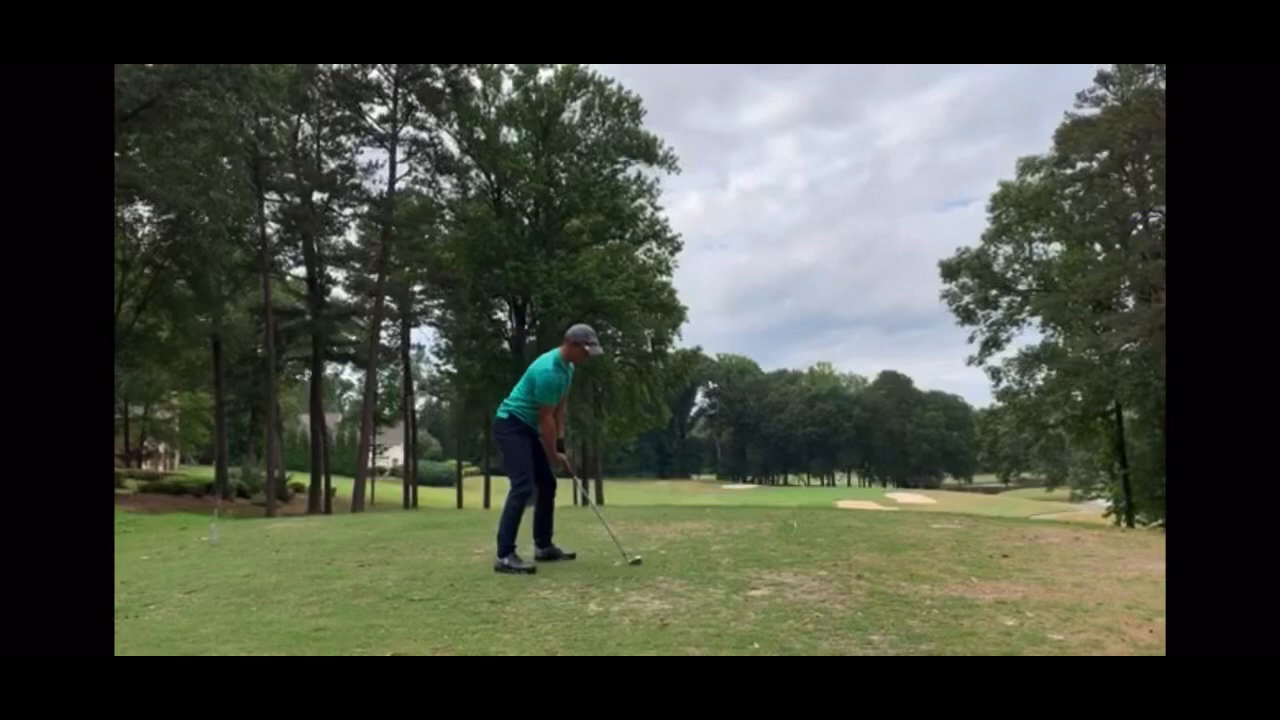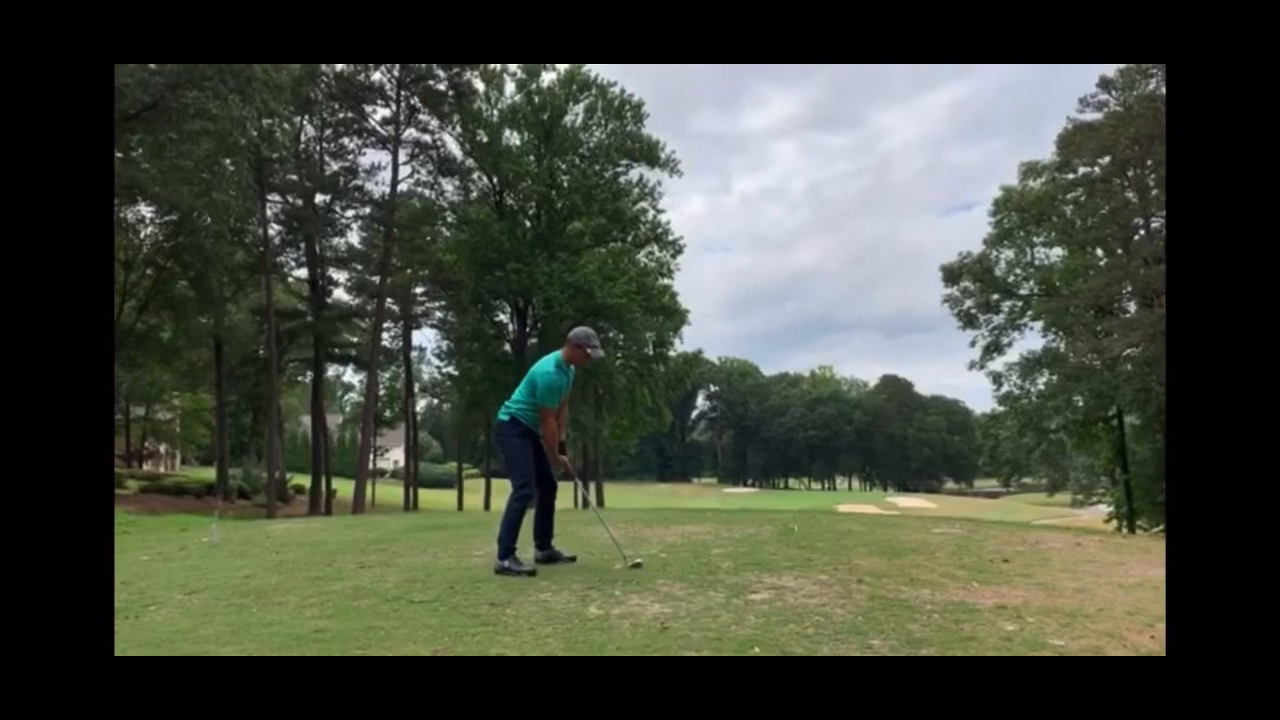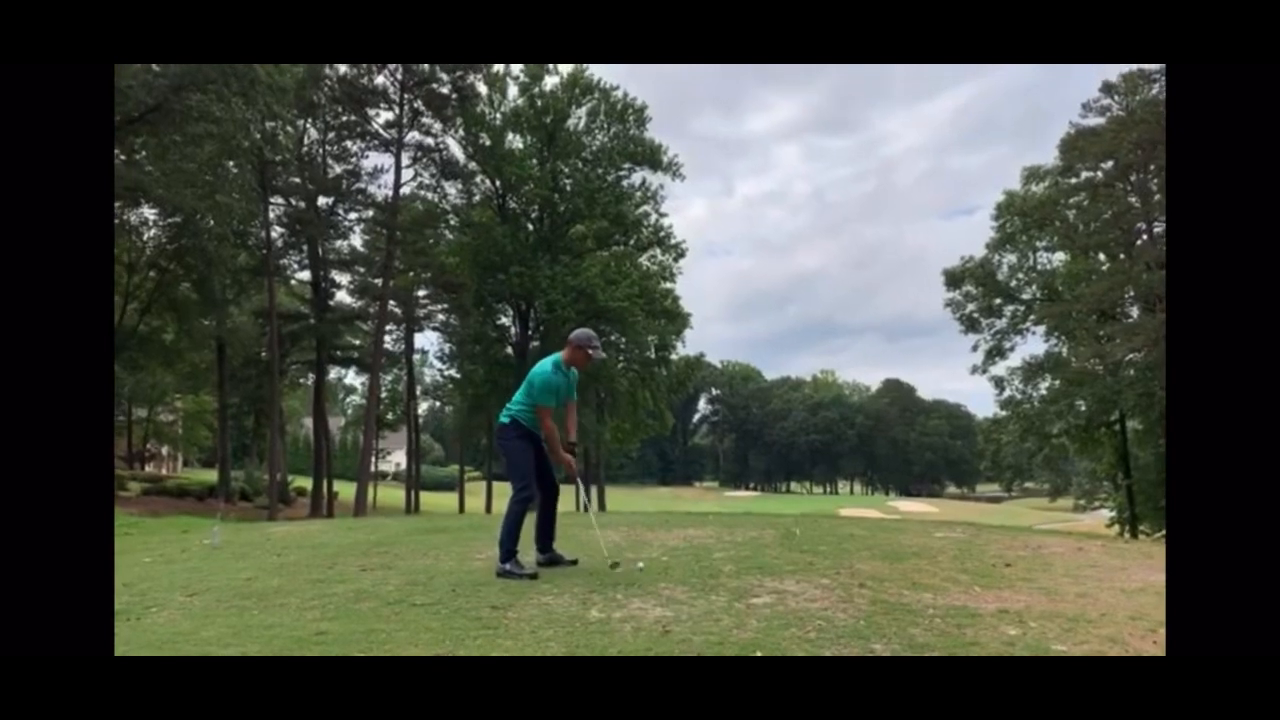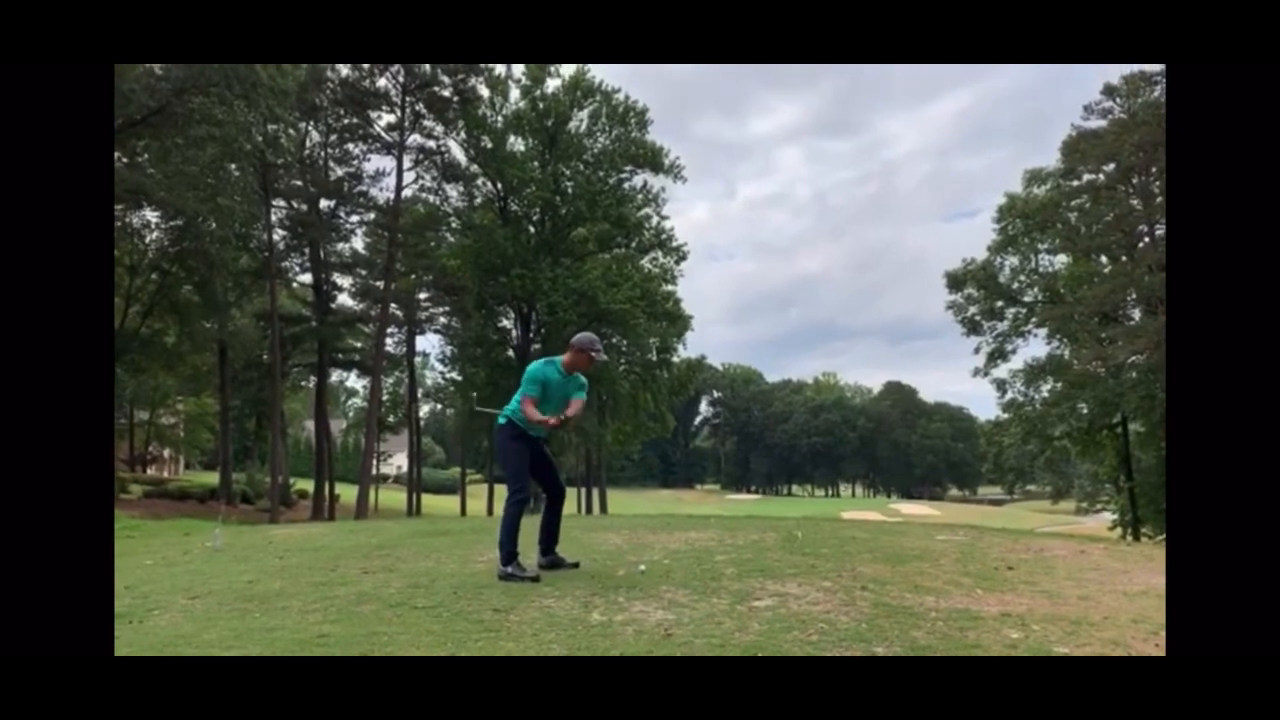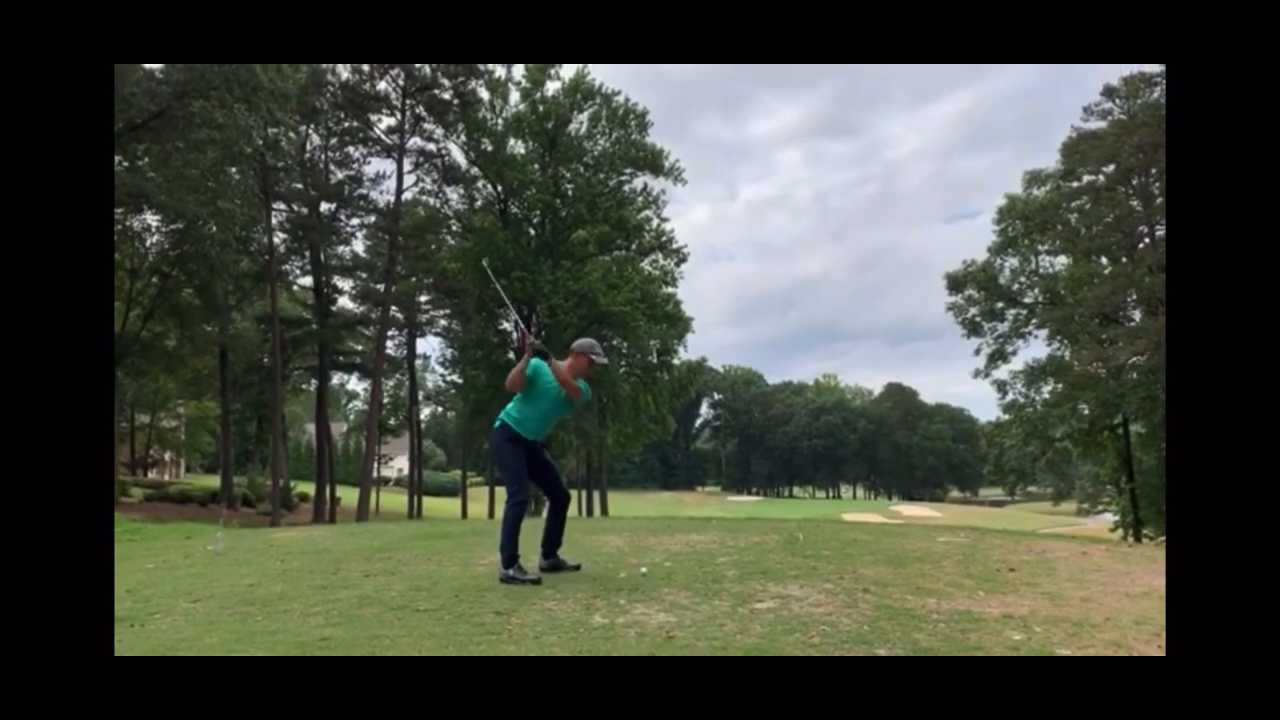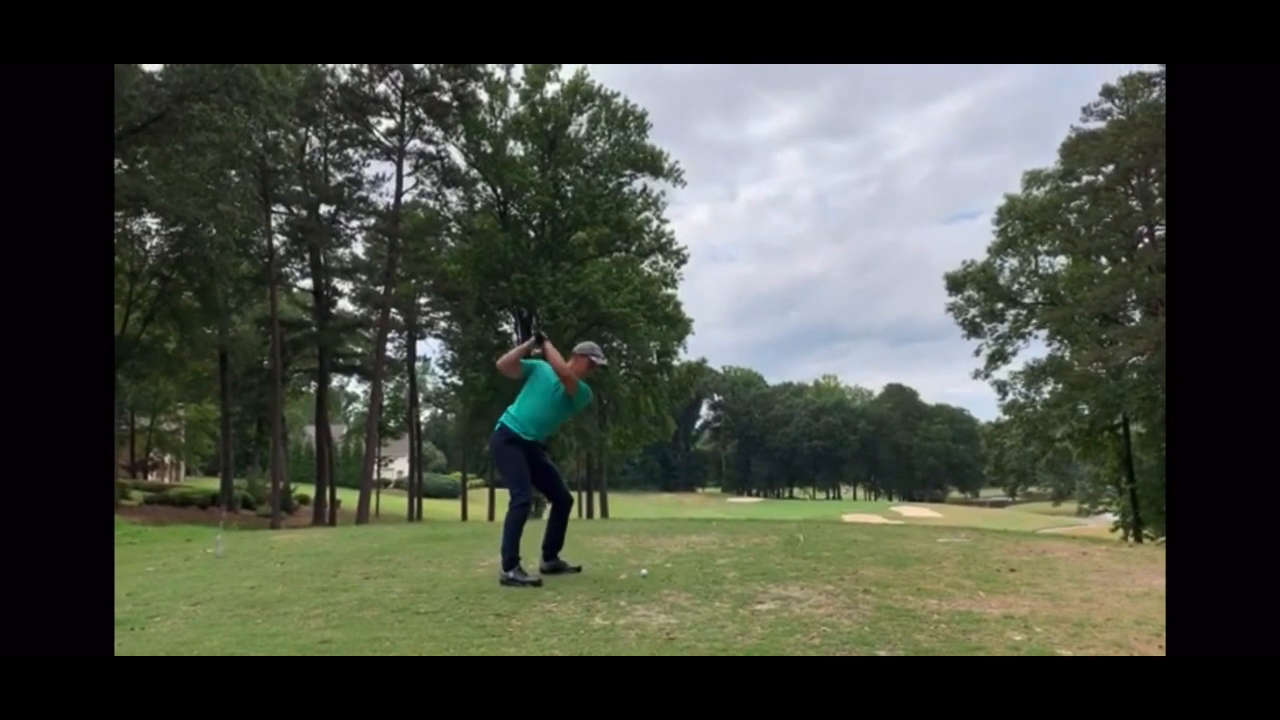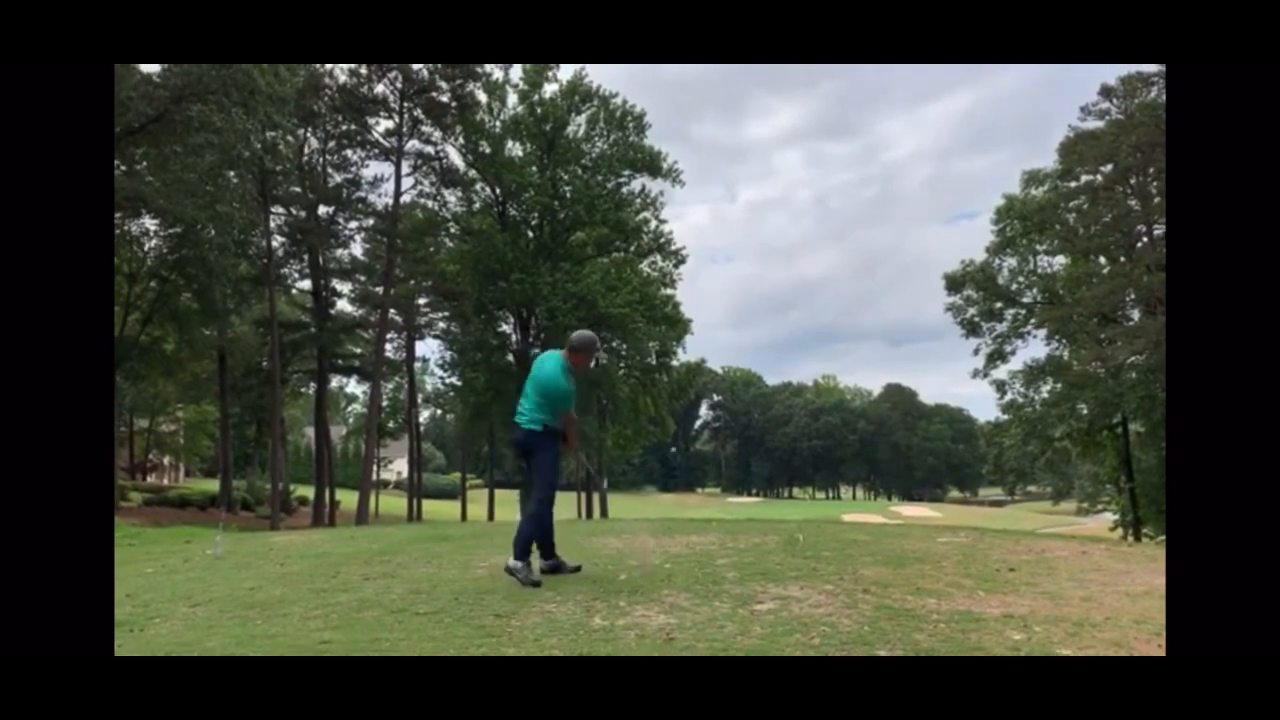
dt=0.3s
person 1, frame 1
left shoulder: (567, 368)
right shoulder: (548, 371)
left elbow: (560, 408)
right elbow: (546, 418)
left wrist: (560, 444)
right wrist: (553, 454)
left hip: (528, 428)
right hip: (511, 425)
left knee: (547, 484)
right knee: (523, 487)
left ankle: (543, 546)
right ankle: (504, 555)
person 1, frame 2
left shoulder: (568, 370)
right shoulder: (550, 373)
left elbow: (561, 410)
right elbow: (548, 420)
left wrist: (562, 446)
right wrist: (555, 456)
left hip: (528, 430)
right hip: (512, 428)
left knee: (548, 486)
right knee: (524, 489)
left ankle: (543, 548)
right ankle: (504, 558)
person 1, frame 3
left shoulder: (572, 374)
right shoulder: (547, 373)
left elbow: (570, 410)
right elbow: (545, 419)
left wrist: (571, 447)
right wrist: (561, 455)
left hip: (531, 434)
right hip: (514, 430)
left knee: (550, 489)
right knee: (525, 492)
left ankle: (545, 552)
right ankle: (506, 561)
person 1, frame 4
left shoulder: (580, 383)
right shoulder: (540, 368)
left elbow: (576, 407)
right elbow: (527, 407)
left wrist: (564, 418)
right wrist: (544, 420)
left hip: (534, 438)
right hip: (512, 432)
left knee: (556, 491)
right knee: (520, 494)
left ankle: (547, 554)
right ankle: (507, 563)
person 1, frame 5
left shoulder: (582, 390)
right shoulder: (537, 367)
left elbow: (568, 385)
right elbow: (511, 385)
left wrist: (548, 357)
right wrist: (526, 356)
left hip: (533, 444)
right hip: (507, 436)
left knee: (561, 496)
right knee: (519, 497)
left ankle: (549, 557)
right ankle: (509, 566)
person 1, frame 6
left shoulder: (582, 392)
right shoulder: (538, 368)
left elbow: (564, 374)
right elbow: (502, 366)
left wrist: (546, 343)
right wrist: (531, 343)
left hip: (533, 446)
right hip: (508, 438)
left knee: (563, 499)
right knee: (522, 499)
left ankle: (550, 559)
right ankle: (509, 568)
person 1, frame 7
left shoulder: (548, 356)
right shoulder: (563, 385)
right elbow: (568, 422)
right wrist: (570, 439)
left hip: (525, 432)
right hip: (542, 437)
left knee: (542, 494)
right knee: (543, 496)
left ankle: (548, 558)
right ankle: (518, 559)
